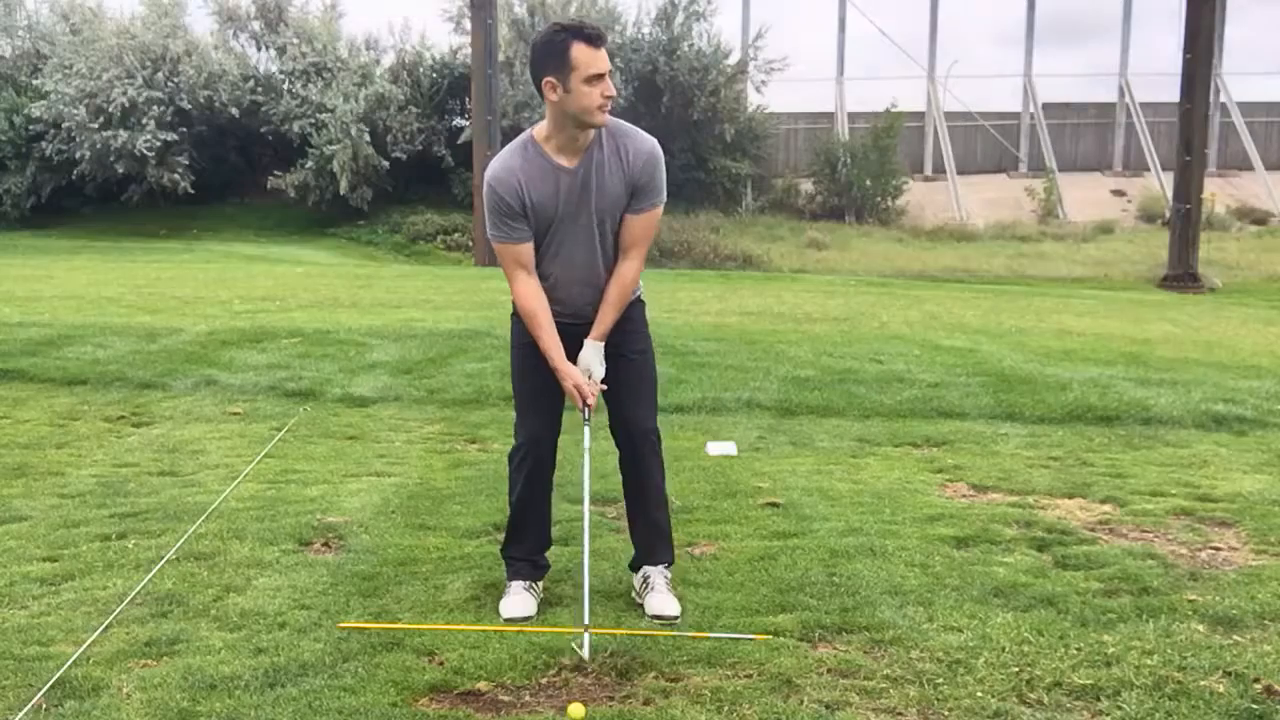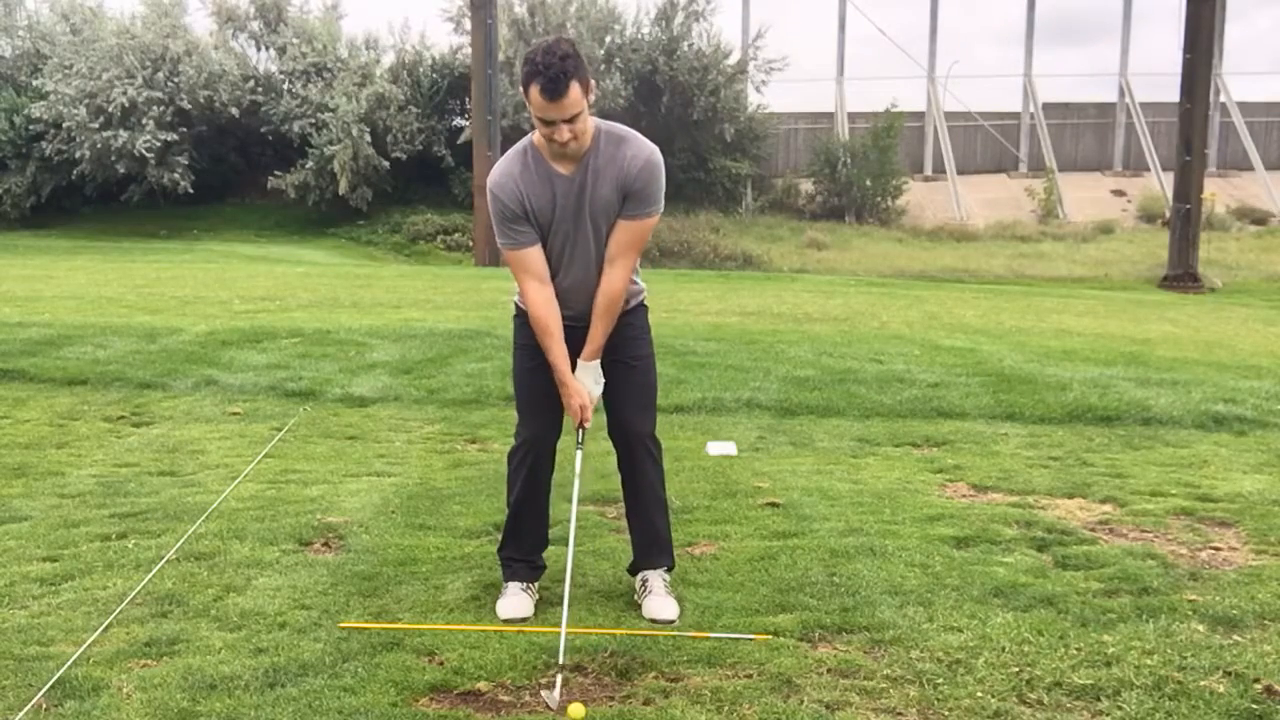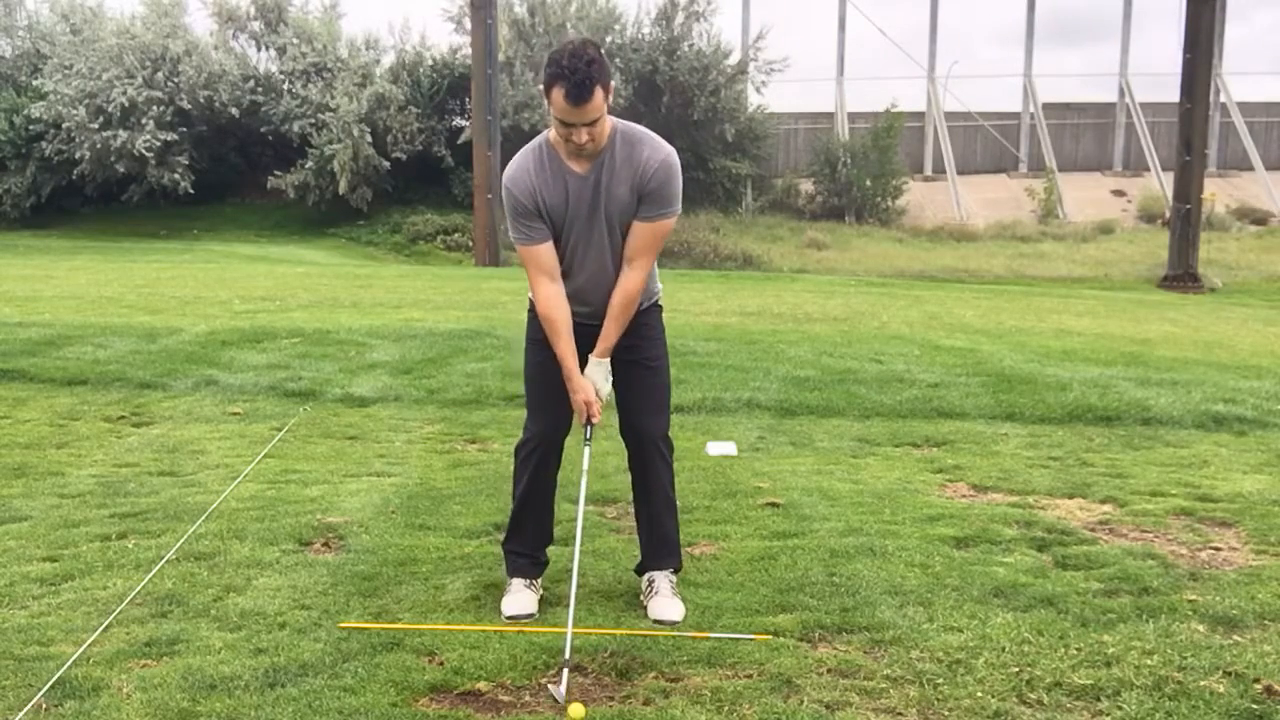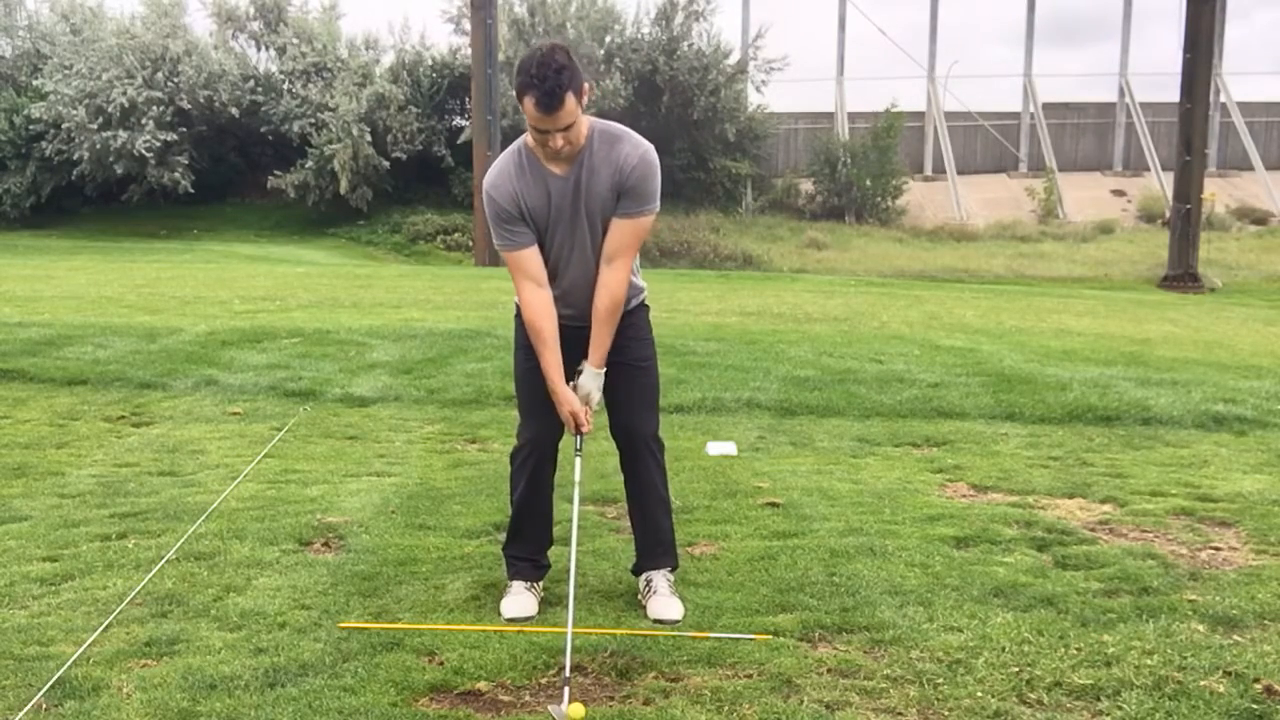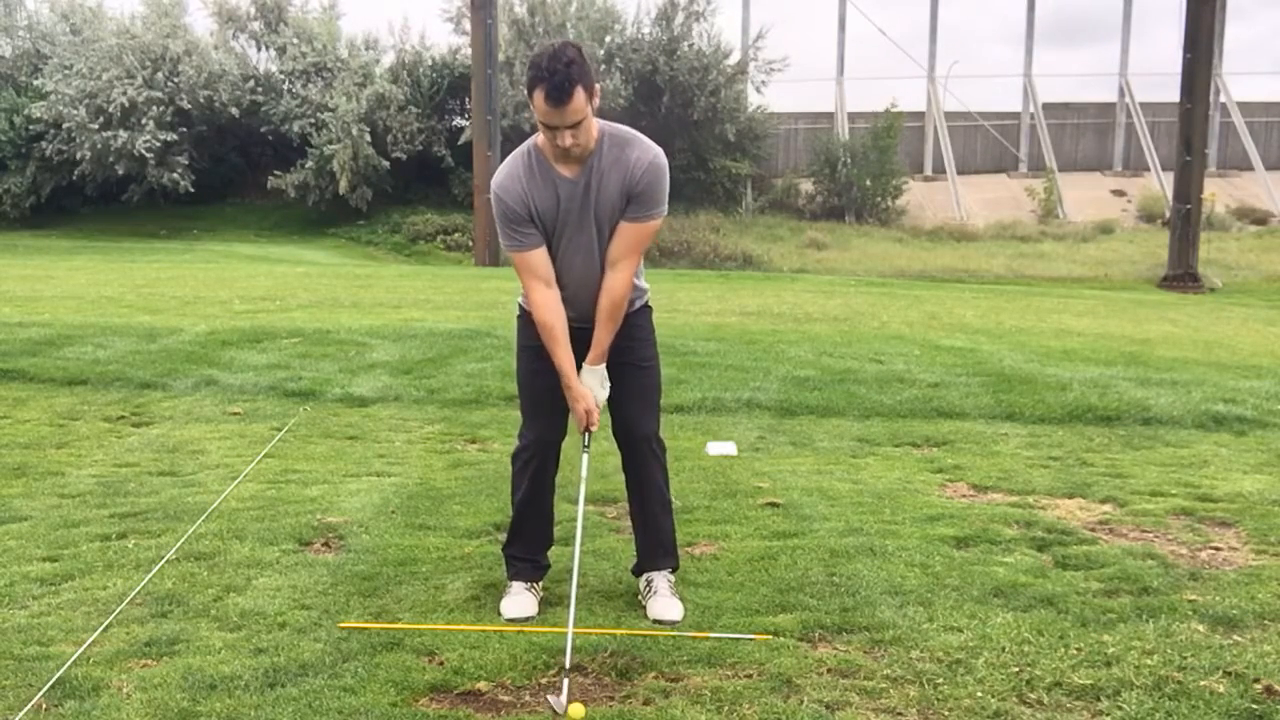
dt=1s
person 1, frame 1
left shoulder: (640, 153)
right shoulder: (506, 175)
left elbow: (631, 256)
right elbow: (521, 276)
left wrist: (597, 343)
right wrist: (559, 363)
left hip: (619, 318)
right hip: (540, 324)
left knee: (640, 437)
right knee: (533, 445)
left ankle: (653, 567)
right ankle: (523, 571)
person 1, frame 2
left shoulder: (638, 159)
right shoulder: (507, 180)
left elbow: (618, 269)
right elbow: (535, 284)
left wrist: (591, 361)
right wrist: (564, 378)
left hip: (620, 319)
right hip: (542, 323)
left knee: (638, 441)
right knee: (533, 444)
left ankle: (653, 570)
right ankle: (520, 571)
person 1, frame 3
left shoulder: (655, 159)
right shoulder: (523, 176)
left elbow: (637, 268)
right elbow: (546, 281)
left wrist: (602, 358)
right wrist: (572, 375)
left hip: (635, 318)
right hip: (556, 320)
left knee: (649, 441)
right knee: (540, 440)
left ankle: (659, 570)
right ankle: (523, 568)
person 1, frame 4
left shoulder: (633, 157)
right shoulder: (503, 182)
left elbow: (615, 268)
right elbow: (532, 286)
left wrist: (595, 368)
right wrist: (557, 386)
left hip: (621, 317)
right hip: (544, 322)
left knee: (640, 440)
right knee: (535, 444)
left ankle: (656, 570)
right ankle: (524, 571)
person 1, frame 5
left shoulder: (643, 161)
right shoulder: (511, 182)
left elbow: (620, 272)
right elbow: (541, 288)
left wrist: (597, 366)
right wrist: (570, 383)
left hip: (624, 319)
right hip: (546, 324)
left knee: (642, 442)
right knee: (537, 444)
left ankle: (657, 571)
right ankle: (524, 572)
